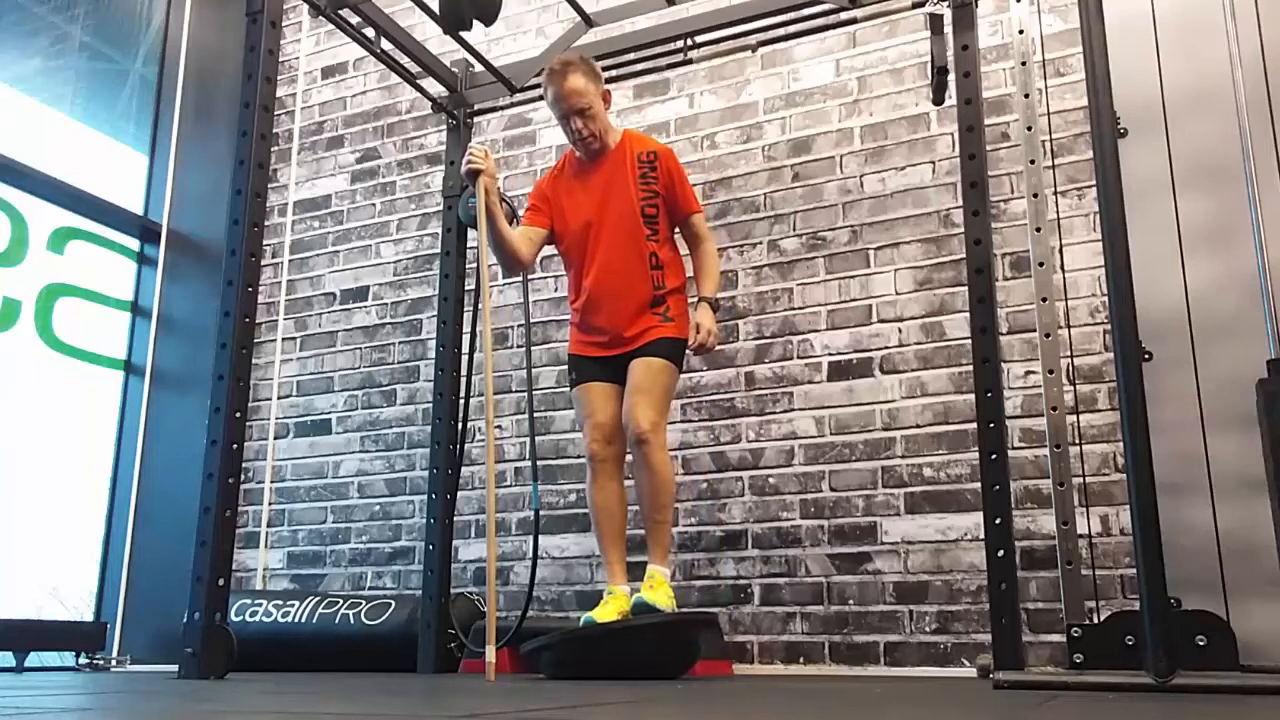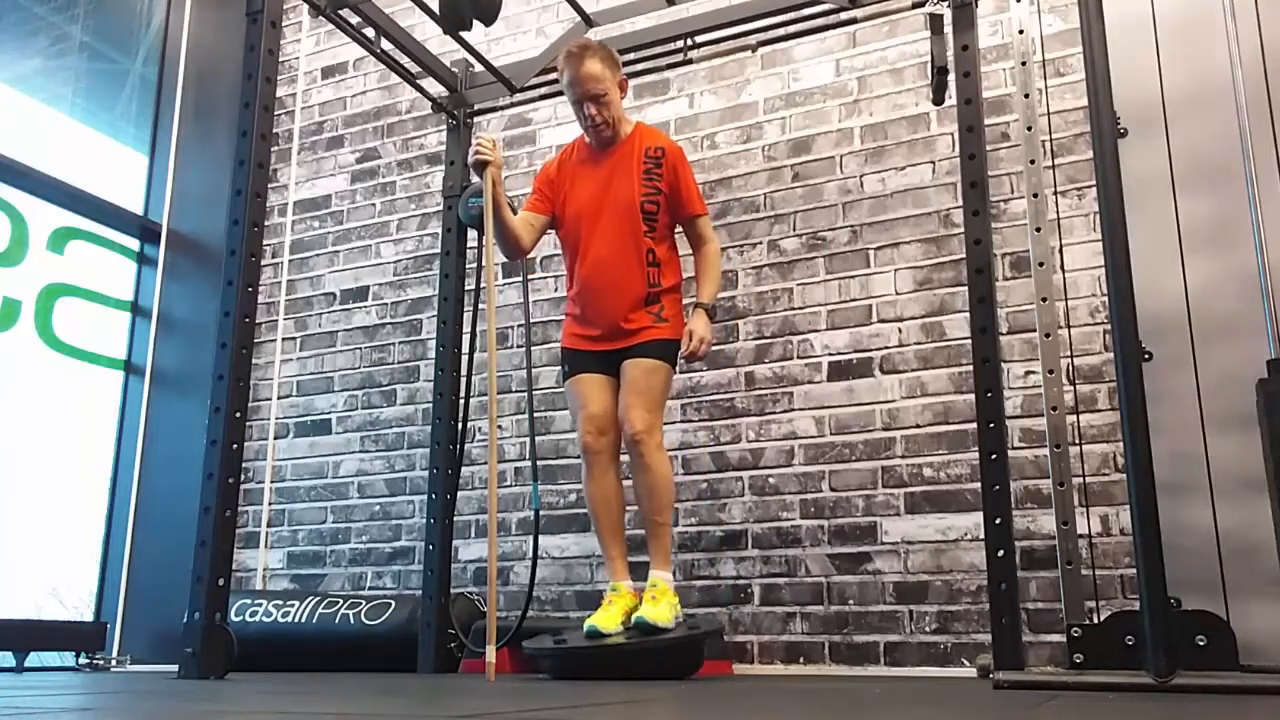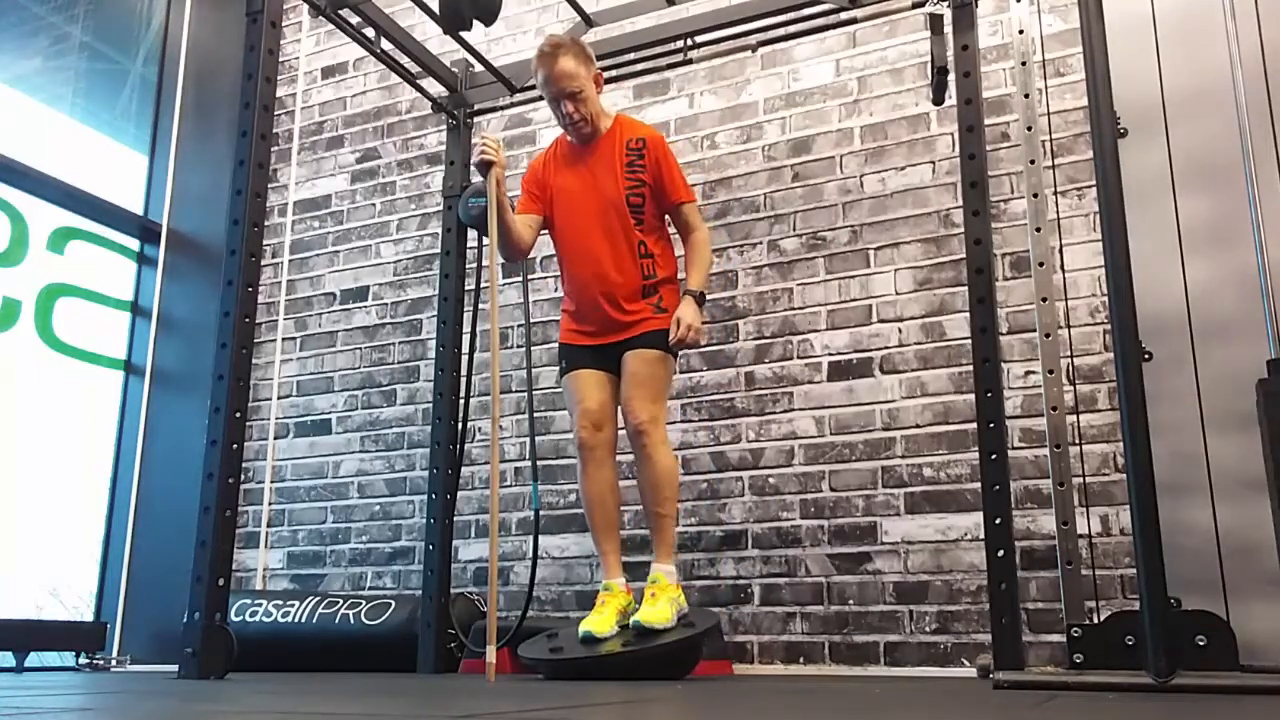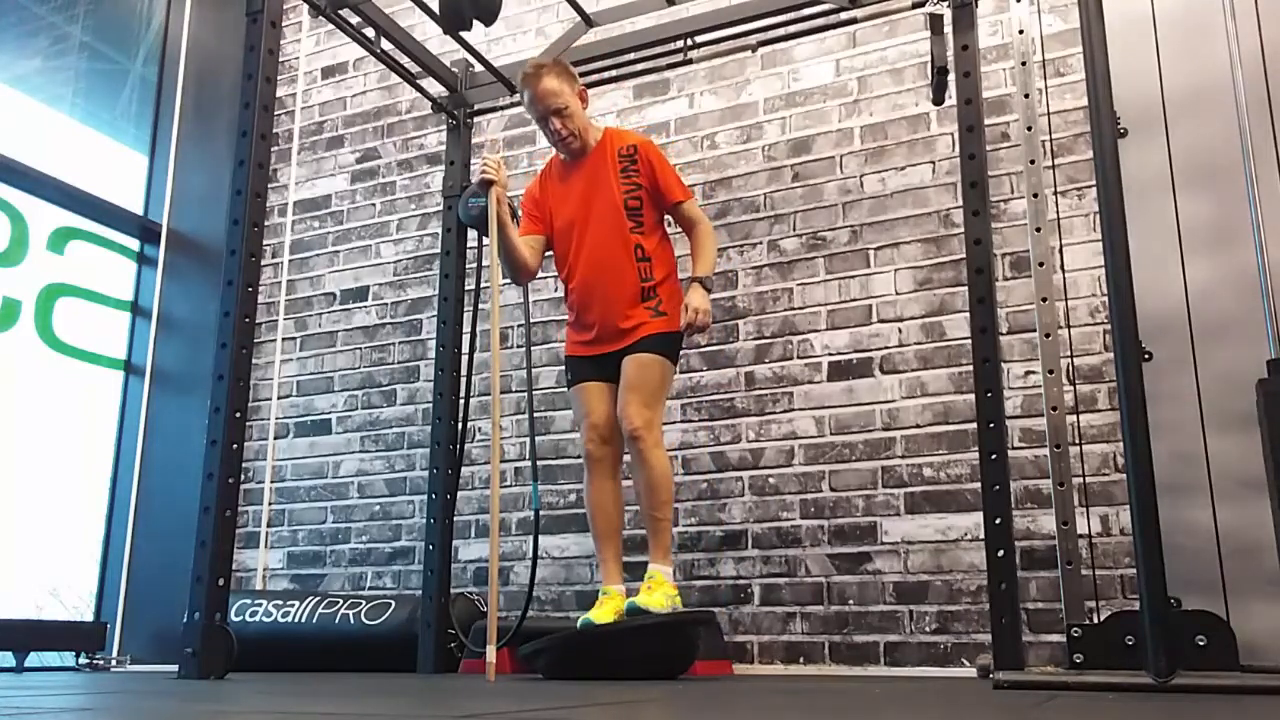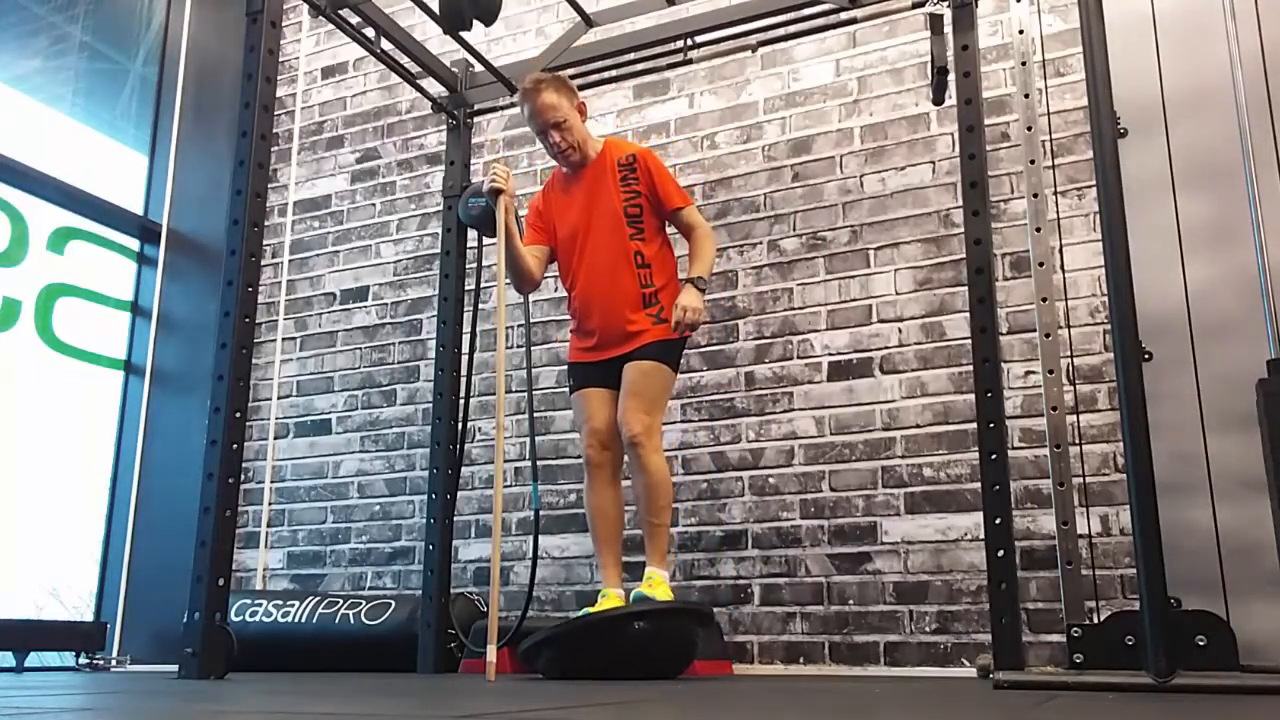
dt=1s
person 1, frame 1
left shoulder: (653, 157)
right shoulder: (552, 185)
left elbow: (701, 238)
right elbow: (518, 258)
left wrist: (706, 303)
right wrist: (488, 196)
left hip: (658, 323)
right hip: (592, 337)
left knee: (643, 430)
right knee: (602, 449)
left ankle: (659, 576)
right ankle: (616, 591)
person 1, frame 2
left shoulder: (661, 152)
right shoulder: (558, 169)
left elbow: (705, 240)
right elbow: (517, 245)
left wrist: (703, 309)
right wrist: (493, 188)
left hip: (652, 322)
right hip: (585, 333)
left knee: (639, 431)
right knee: (595, 442)
left ankle: (662, 582)
right ankle: (619, 588)
person 1, frame 3
left shoulder: (644, 143)
right shoulder: (544, 168)
left elbow: (694, 229)
right elbow: (516, 248)
left wrist: (692, 297)
right wrist: (495, 186)
left hip: (648, 315)
right hip: (583, 328)
left knee: (642, 422)
right knee: (591, 437)
left ankle: (664, 577)
right ankle: (613, 587)
person 1, frame 4
left shoulder: (636, 151)
right shoulder: (542, 187)
left elbow: (697, 224)
right elbow: (523, 269)
left wrist: (699, 284)
right wrist: (499, 207)
left hip: (650, 320)
right hip: (587, 337)
left knee: (639, 427)
right knee: (598, 447)
left ankle: (661, 576)
right ankle: (611, 591)
person 1, frame 5
left shoulder: (635, 161)
right shoulder: (546, 199)
left elbow: (698, 229)
right elbow: (527, 278)
left wrist: (694, 285)
right wrist: (505, 213)
left hip: (652, 328)
right hip: (590, 344)
left knee: (637, 433)
right knee: (598, 451)
left ankle: (657, 575)
right ankle: (611, 592)
